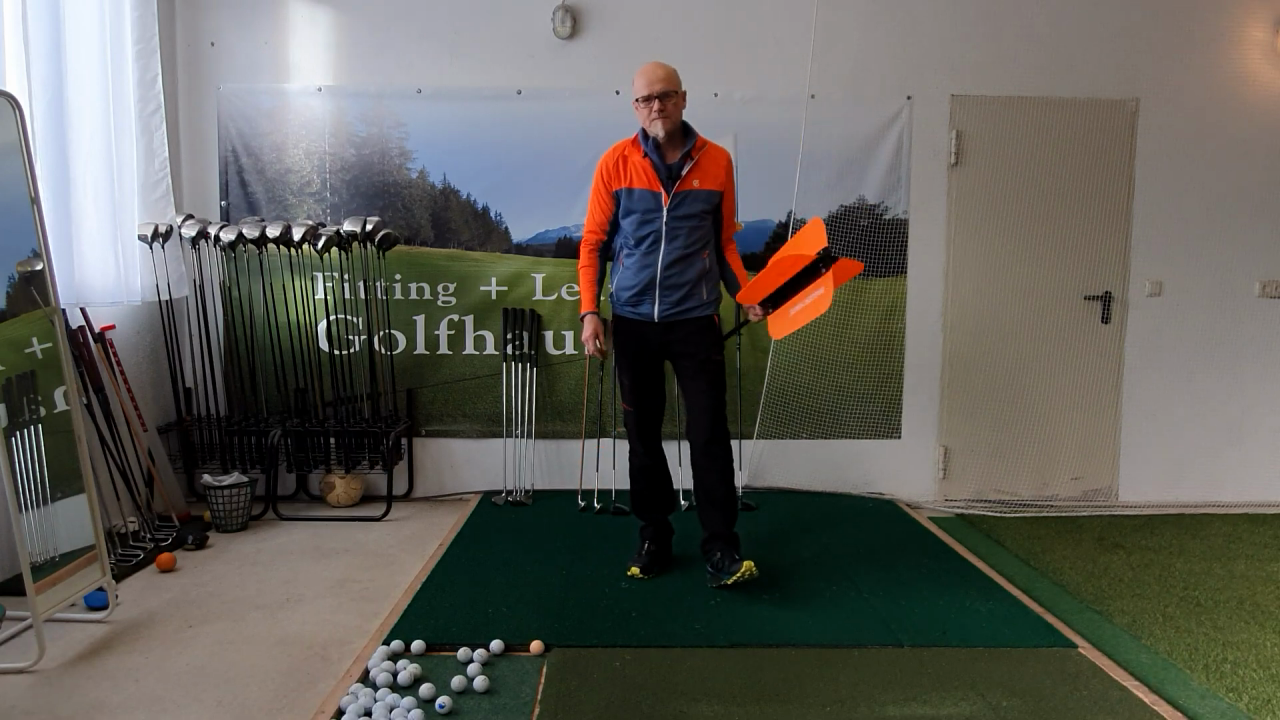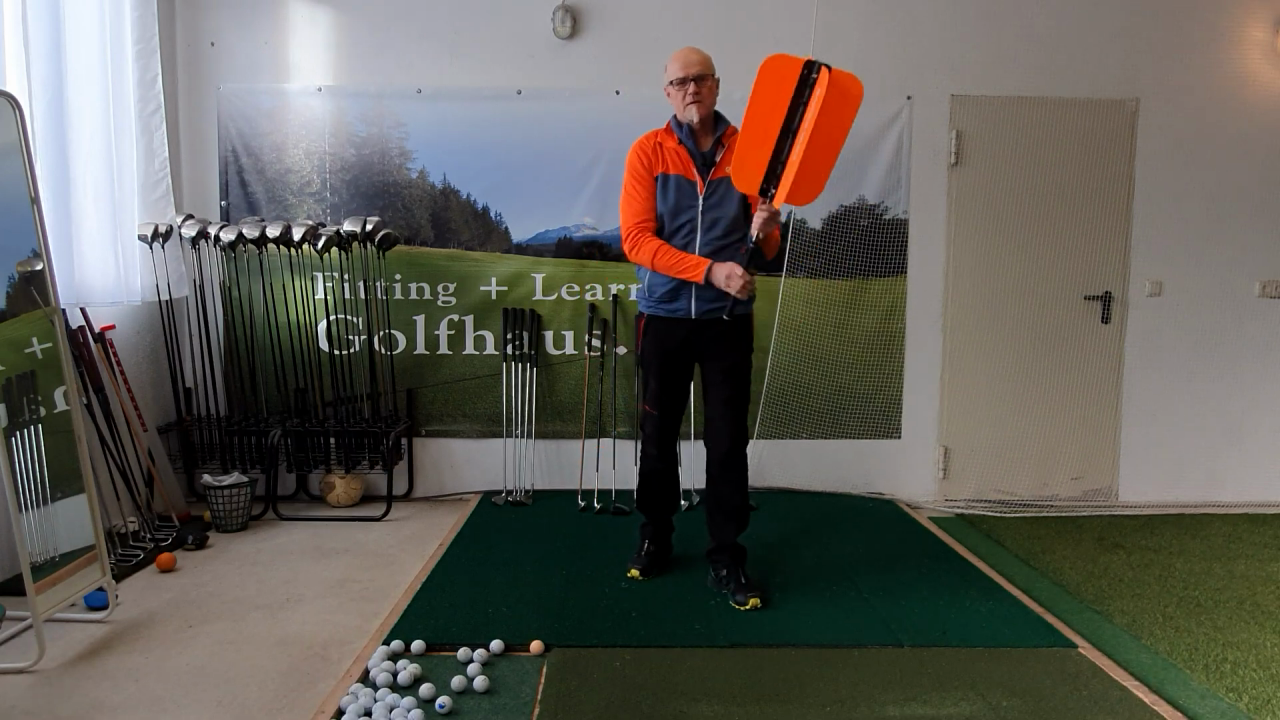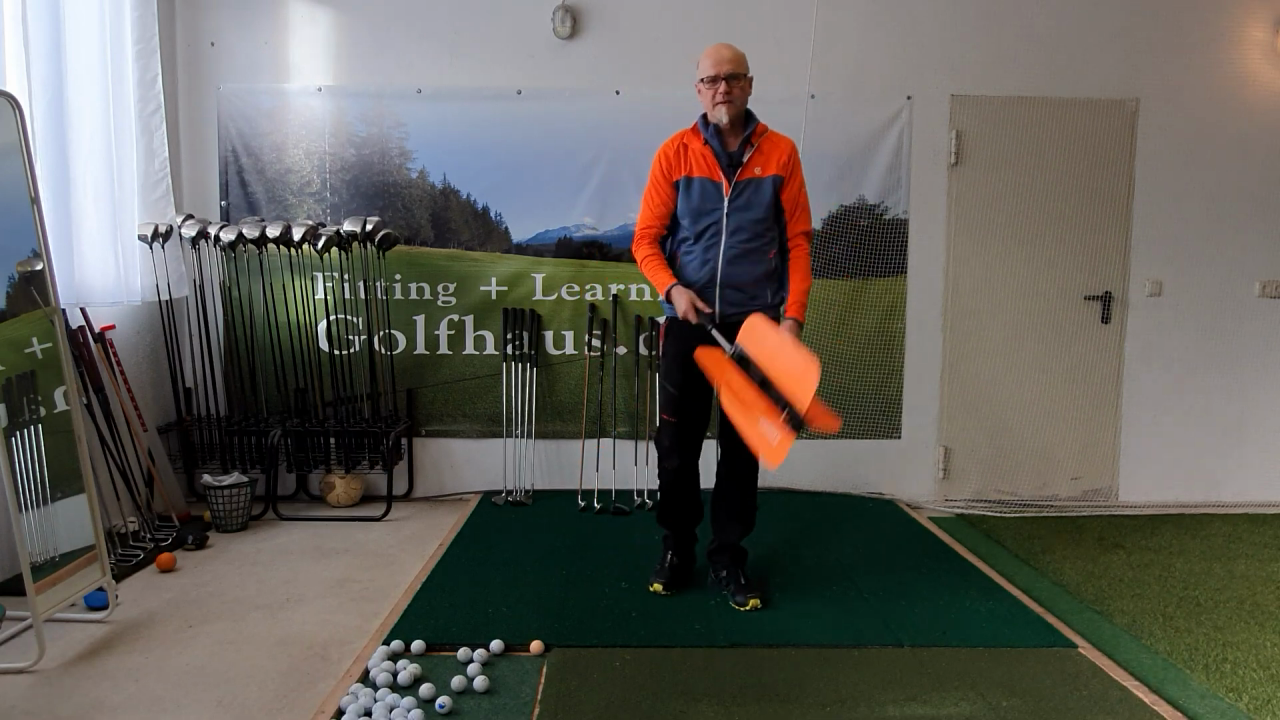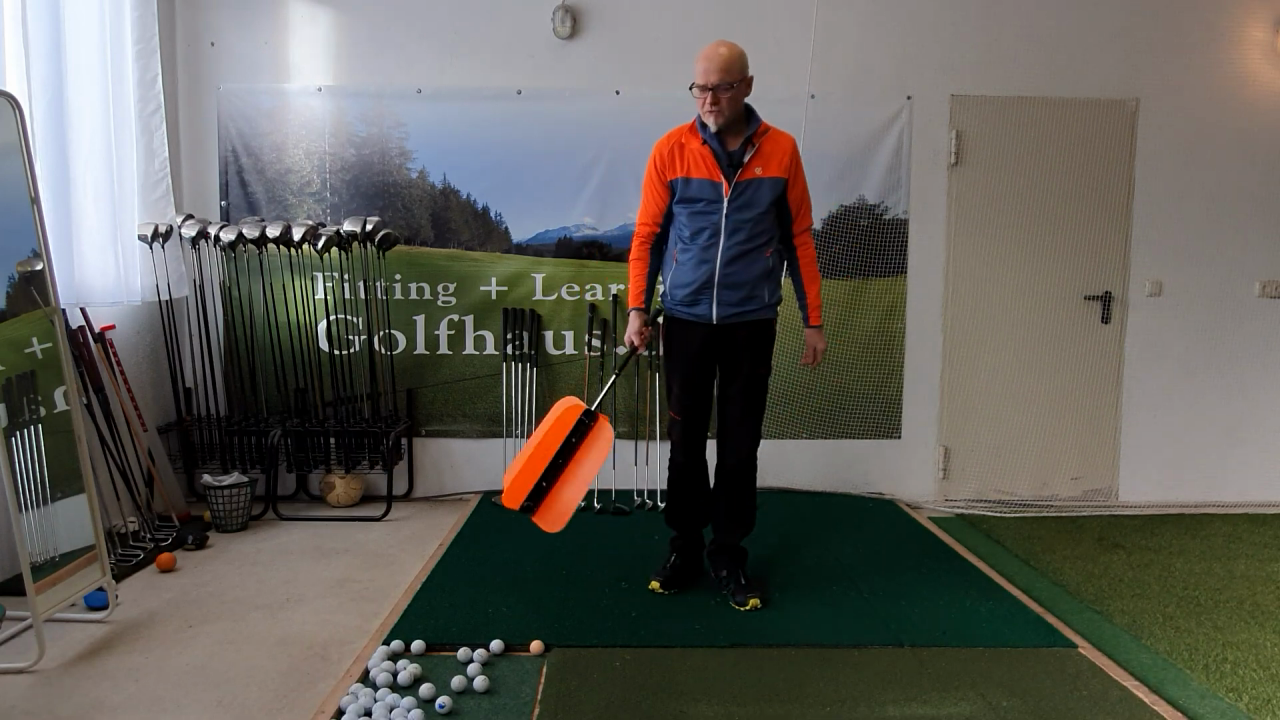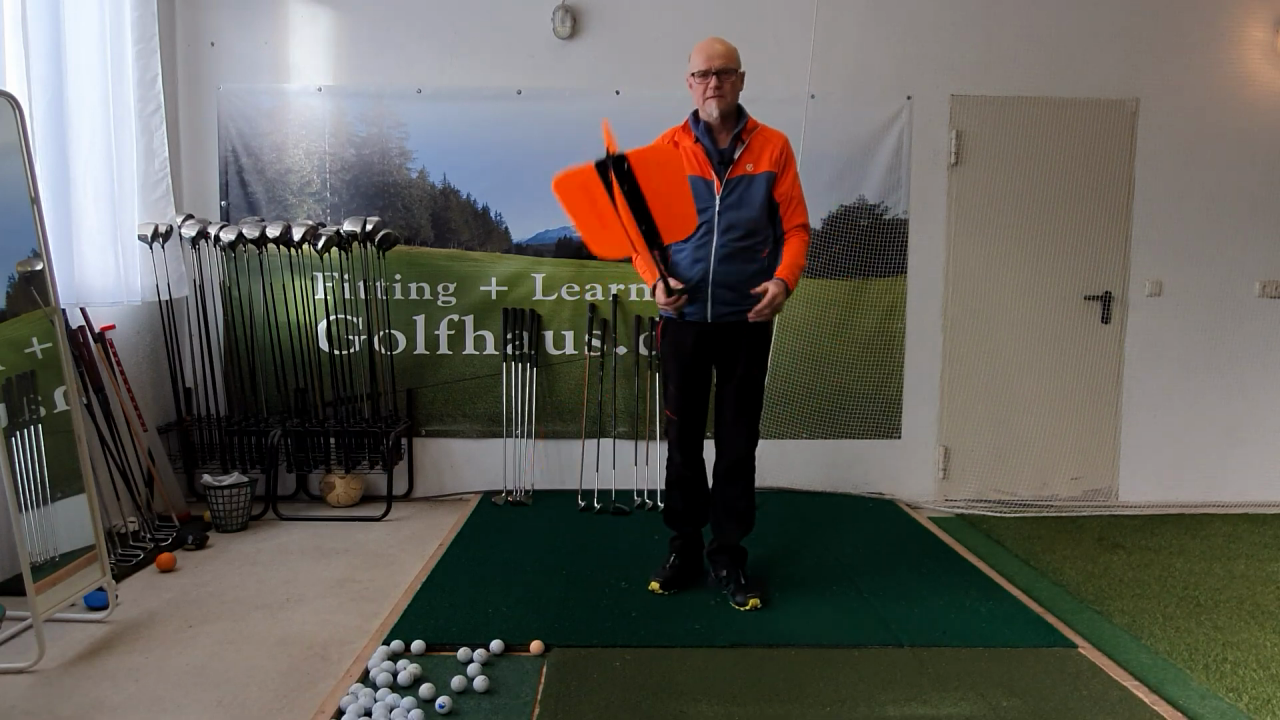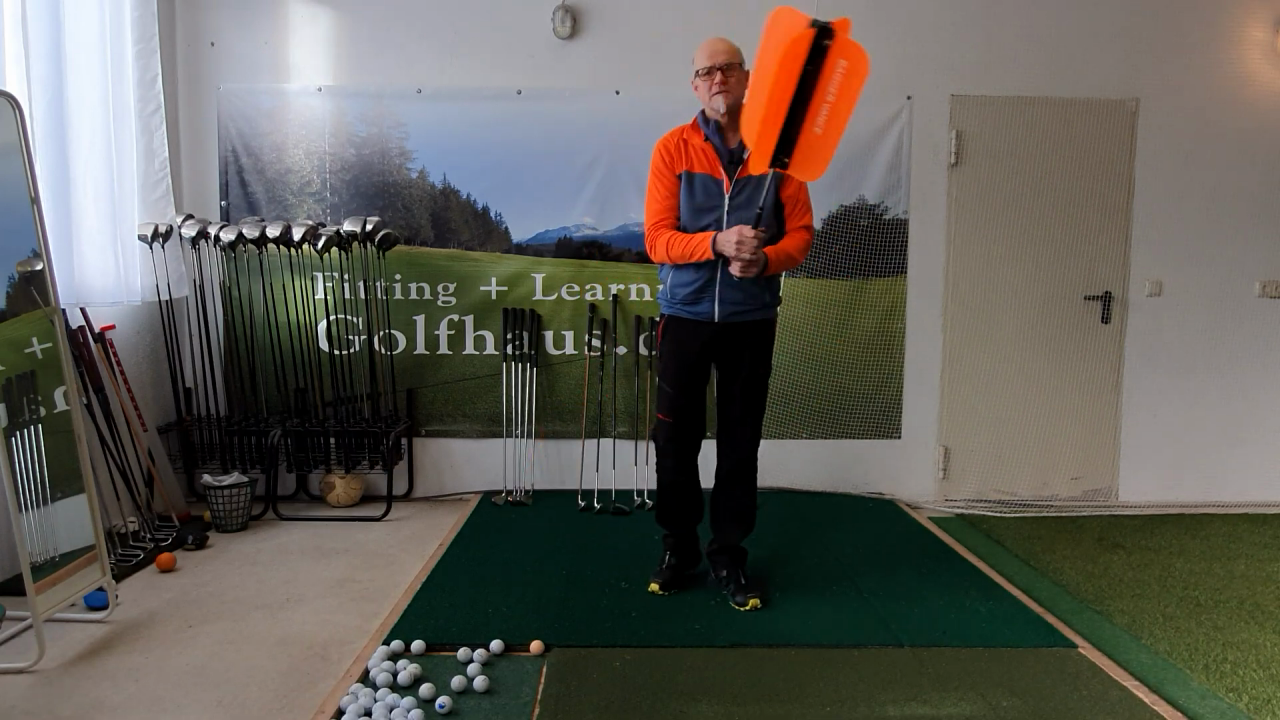
dt=0.5s
person 1, frame 1
left shoulder: (717, 161)
right shoulder: (615, 163)
right elbow: (593, 244)
left wrist: (745, 292)
right wrist: (590, 310)
left hip: (696, 319)
right hip: (632, 321)
left knee: (710, 434)
right knee: (643, 434)
left ankle: (721, 549)
right ankle: (654, 537)
person 1, frame 2
right shoulder: (647, 151)
left elbow: (761, 237)
right elbow: (637, 240)
left wrist: (767, 226)
right wrist: (710, 270)
left hip: (728, 319)
right hip: (664, 316)
left knee: (728, 440)
right knee: (658, 434)
left ankle: (726, 558)
right ankle: (655, 535)
person 1, frame 3
left shoulder: (781, 153)
right shoulder: (674, 153)
left elbow: (797, 241)
right elbow: (647, 239)
left wrist: (792, 318)
right wrist: (673, 290)
left hip: (755, 323)
right hip: (689, 322)
left knee: (742, 445)
right knee: (678, 438)
left ankle: (728, 556)
right ankle: (678, 546)
person 1, frame 4
left shoulder: (781, 150)
right shoulder: (670, 149)
left elbow: (799, 238)
right elbow: (647, 235)
left wrist: (813, 319)
right wrist: (637, 307)
left hip: (752, 323)
right hip: (686, 320)
left knee: (740, 443)
right knee: (685, 439)
left ankle: (729, 554)
right ankle: (684, 546)
person 1, frame 5
left shoulder: (773, 147)
right shoulder: (665, 149)
left elbow: (796, 229)
left wrist: (782, 281)
right wrist: (657, 280)
left hip: (746, 320)
right hip: (683, 320)
left knee: (737, 441)
right knee: (683, 439)
left ankle: (728, 555)
right ankle: (684, 547)
person 1, frame 6
right shoulder: (671, 148)
left elbow: (800, 235)
right elbow: (659, 242)
left wrist: (764, 259)
right wrist: (718, 244)
left hip: (751, 312)
right hip: (685, 315)
left knee: (740, 440)
right knee: (674, 438)
left ankle: (729, 555)
right ankle: (679, 547)
